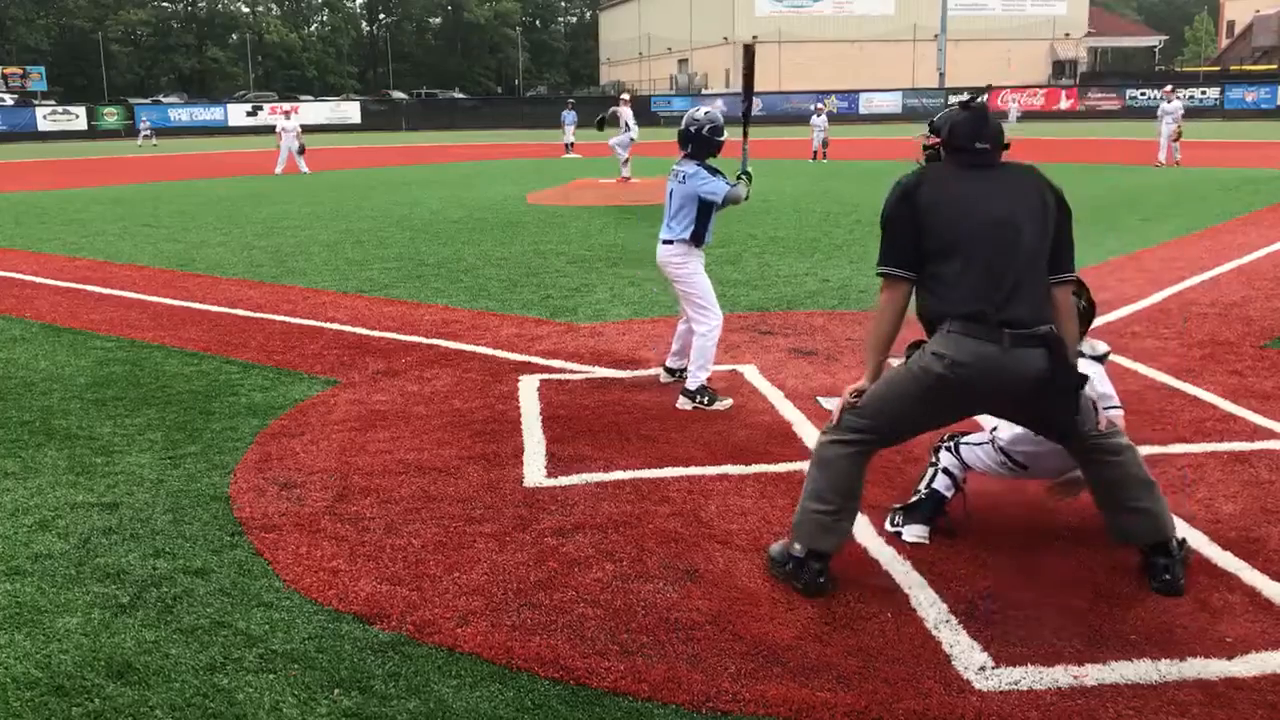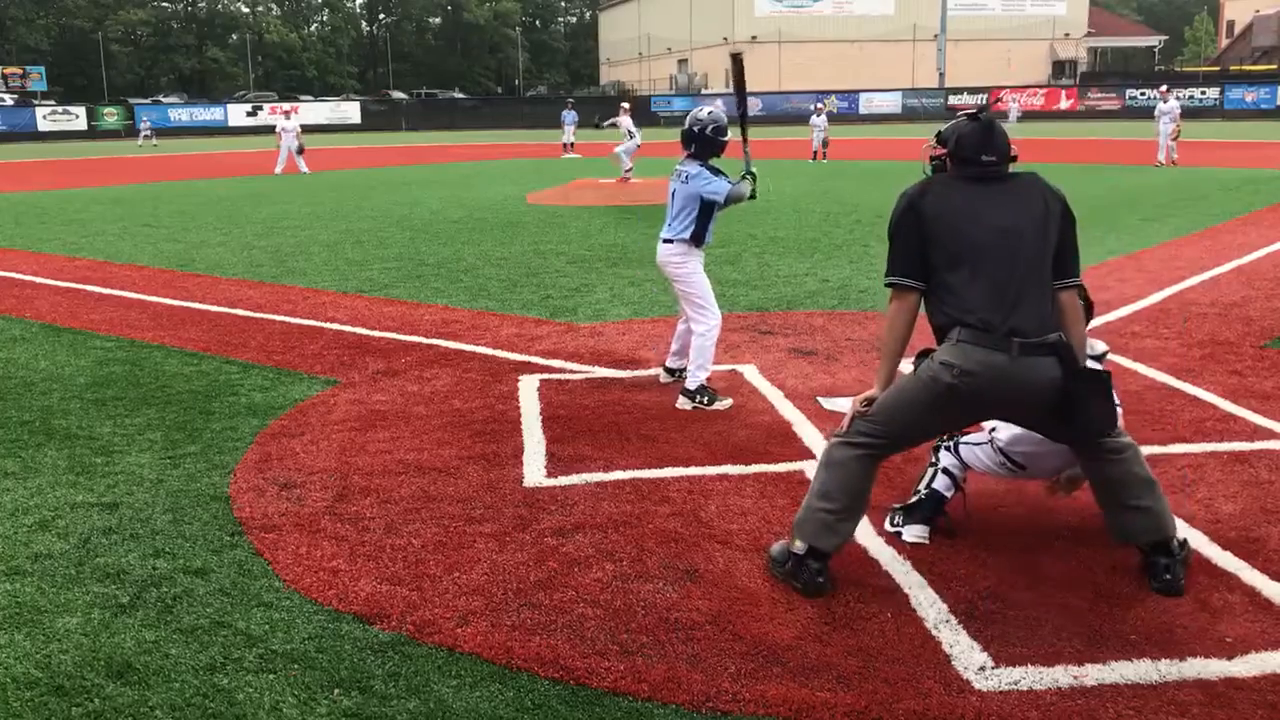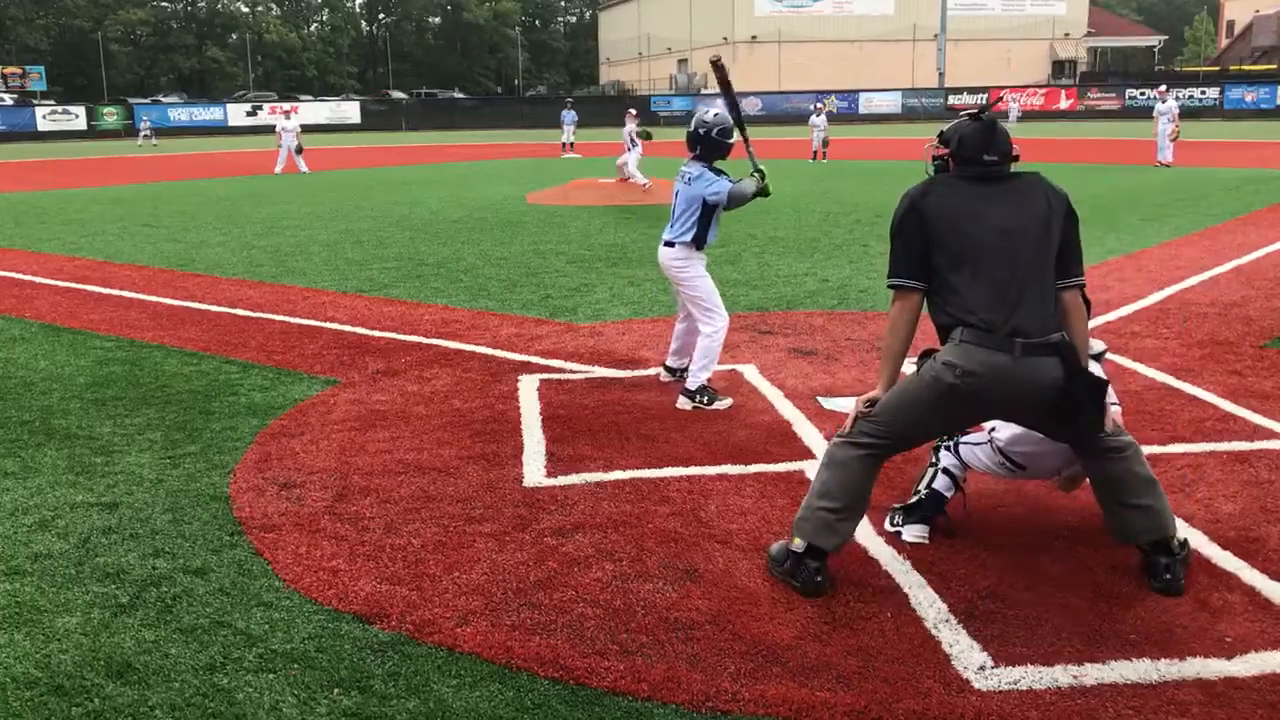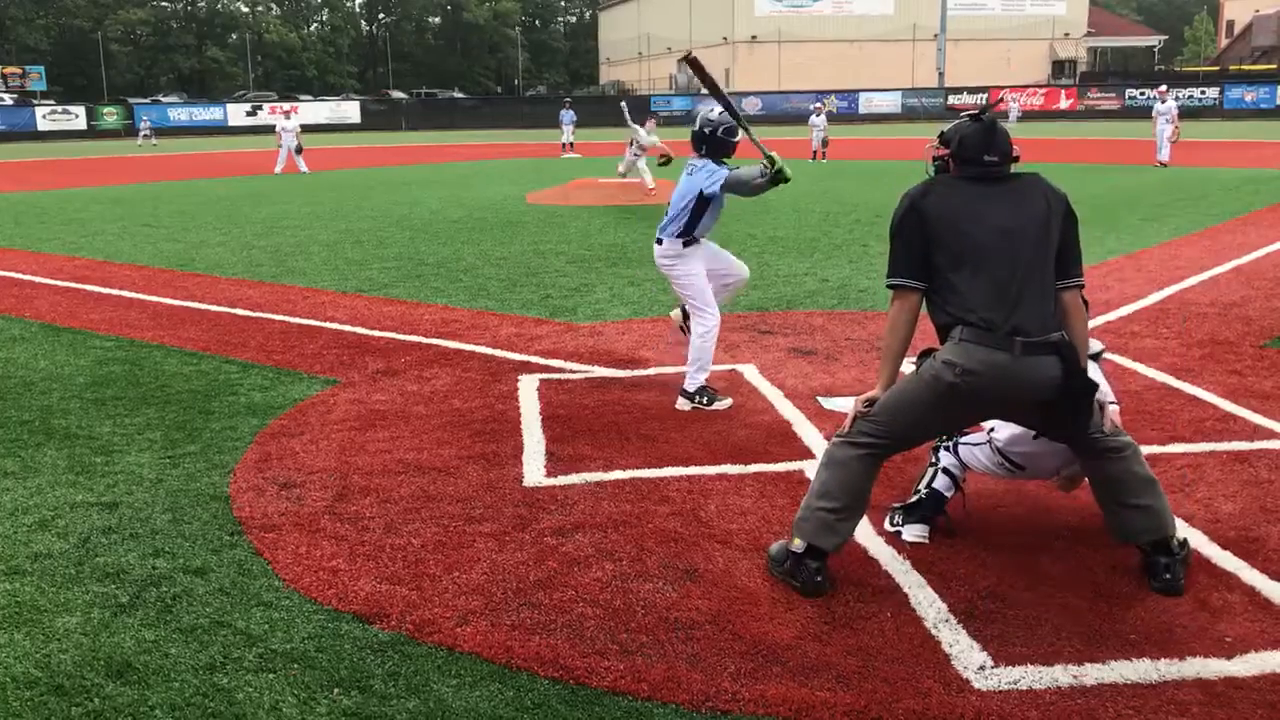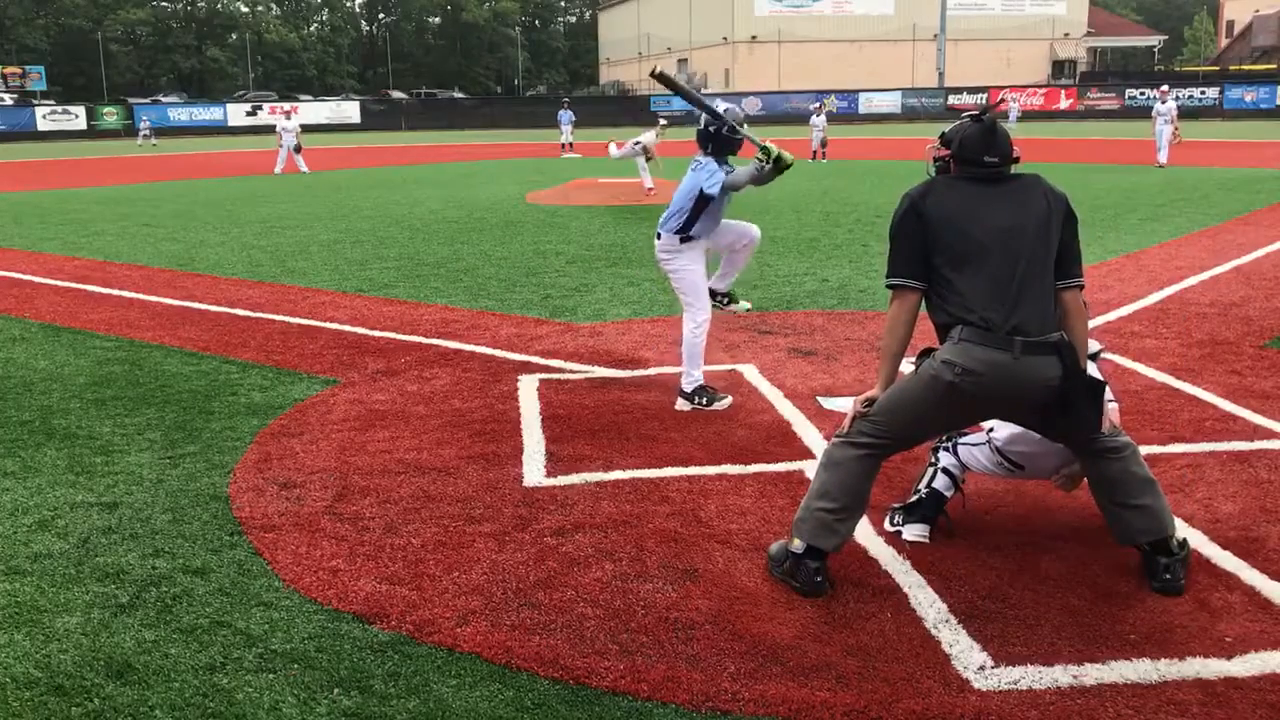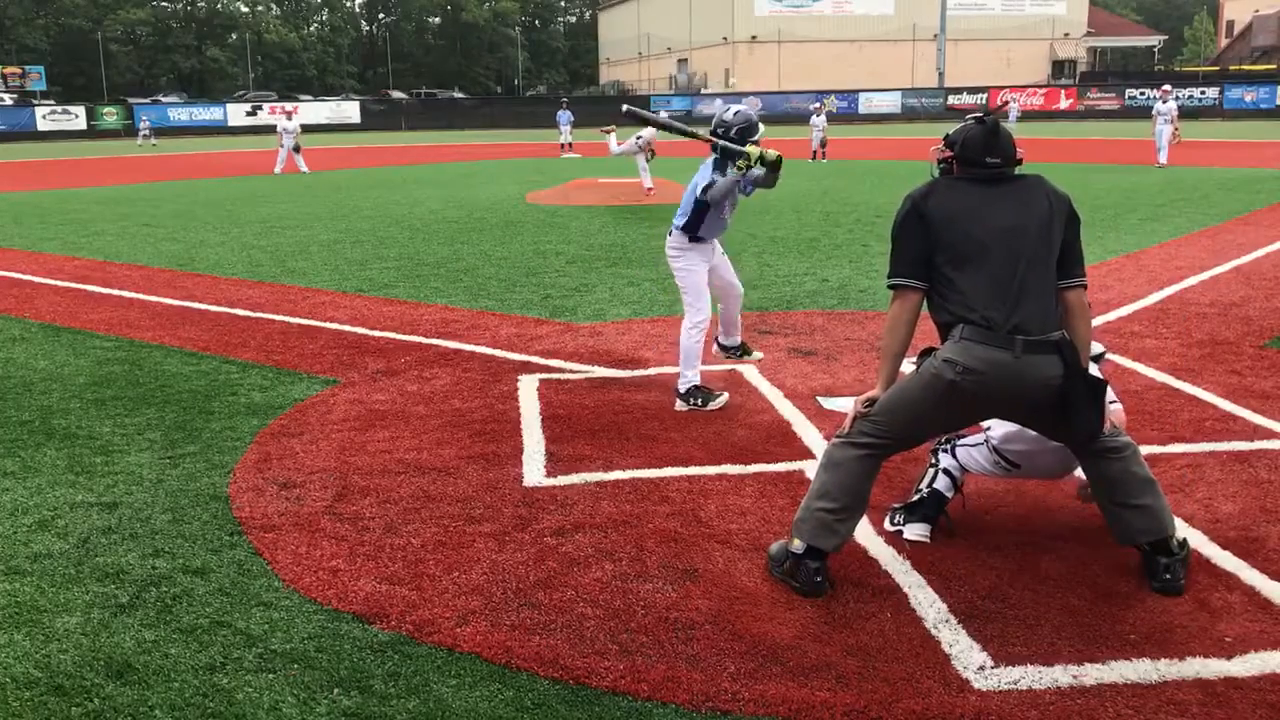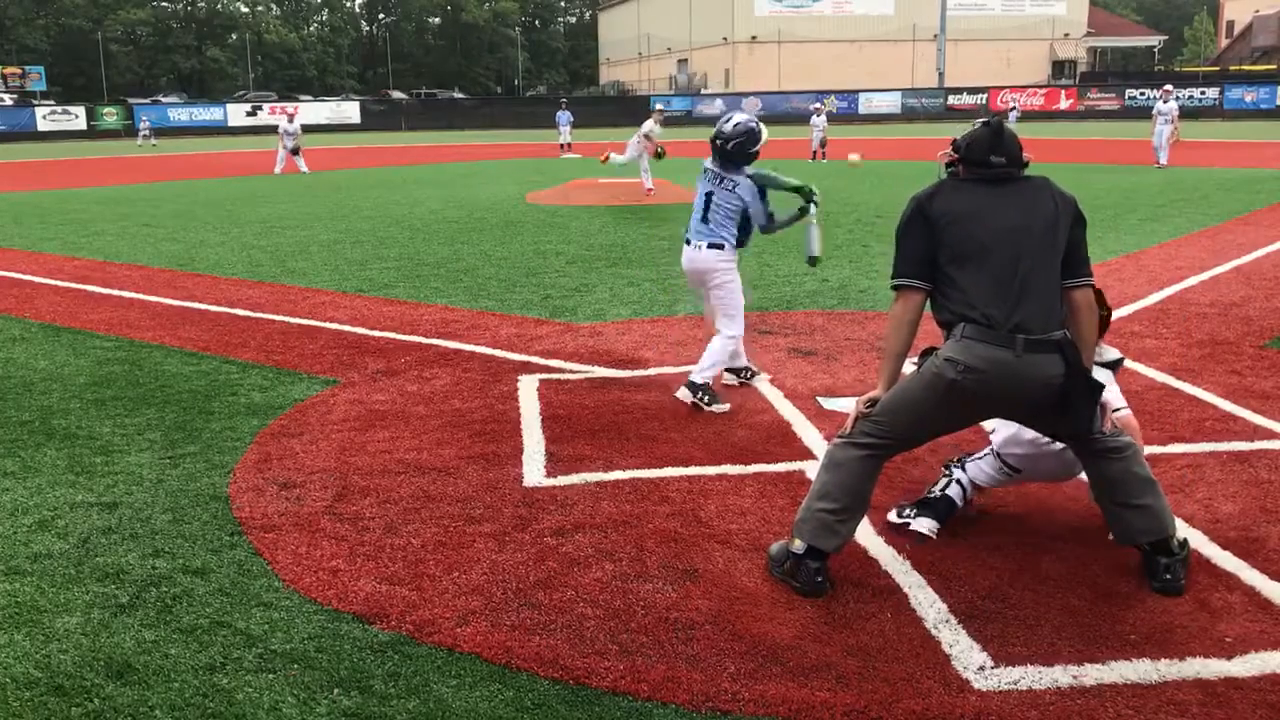
dt=0.2s
person 1, frame 1
left shoulder: (916, 188)
right shoulder: (1040, 188)
left elbow: (896, 290)
right elbow: (1061, 294)
left wrist: (869, 376)
right wrist: (1067, 380)
left hip: (957, 355)
right hip: (1036, 360)
left knee: (848, 432)
right knee: (1100, 438)
left ankle: (808, 556)
right ankle: (1162, 554)
person 1, frame 2
left shoulder: (922, 200)
right shoulder: (1045, 197)
left elbow: (904, 300)
right elbow: (1067, 299)
left wrist: (880, 386)
right wrist: (1080, 385)
left hip: (966, 364)
right hip: (1044, 368)
left knee: (858, 437)
right knee: (1104, 438)
left ankle: (807, 556)
right ankle: (1163, 554)
person 1, frame 3
left shoulder: (924, 201)
right shoulder: (1049, 197)
left elbow: (907, 301)
right elbow: (1071, 299)
left wrist: (883, 387)
right wrist: (1081, 386)
left hip: (969, 365)
right hip: (1047, 368)
left knee: (861, 437)
right knee: (1107, 439)
left ankle: (807, 556)
right ankle: (1164, 555)
person 1, frame 4
left shoulder: (923, 201)
right shoulder: (1048, 198)
left elbow: (906, 301)
right elbow: (1071, 300)
left wrist: (883, 386)
right wrist: (1080, 386)
left hip: (968, 363)
right hip: (1046, 368)
left knee: (861, 437)
right knee: (1106, 441)
left ankle: (807, 556)
right ankle: (1163, 555)
person 1, frame 5
left shoulder: (923, 201)
right shoulder: (1048, 198)
left elbow: (906, 301)
right elbow: (1071, 300)
left wrist: (881, 386)
right wrist: (1080, 388)
left hip: (967, 363)
right hip: (1046, 368)
left knee: (861, 436)
right knee: (1104, 441)
left ankle: (806, 556)
right ankle: (1163, 555)
person 1, frame 6
left shoulder: (926, 202)
right shoulder: (1050, 199)
left elbow: (906, 301)
right elbow: (1075, 300)
left wrist: (882, 386)
right wrist: (1081, 385)
left hip: (968, 361)
right hip: (1047, 367)
left knee: (861, 437)
right knee: (1104, 441)
left ankle: (806, 556)
right ankle: (1163, 555)
person 1, frame 7
left shoulder: (931, 203)
right shoulder: (1056, 200)
left elbow: (909, 301)
right elbow: (1081, 300)
left wrist: (883, 386)
right wrist: (1082, 383)
left hip: (970, 360)
right hip: (1048, 365)
left knee: (863, 437)
right knee: (1105, 441)
left ankle: (807, 556)
right ankle: (1164, 556)
person 2, frame 1
left shoulder: (680, 168)
right shoulder: (699, 173)
left elbow: (714, 198)
right elbow: (734, 197)
left wrist: (734, 187)
right wrist: (744, 181)
left hip: (673, 250)
right hip: (682, 254)
left knee: (693, 315)
right knee: (710, 319)
left ankle: (674, 367)
right ankle: (693, 390)
person 2, frame 2
left shoulder: (684, 168)
right shoulder: (701, 174)
left elbow: (717, 199)
right elbow: (736, 195)
left wrist: (740, 187)
right wrist: (748, 181)
left hip: (674, 249)
right hip: (682, 254)
left knee: (692, 314)
right knee: (708, 319)
left ankle: (674, 367)
right ankle: (693, 390)
person 2, frame 3
left shoulder: (691, 169)
right shoulder: (704, 175)
left elbow: (724, 202)
right elbow: (737, 193)
left wrist: (755, 191)
right wrist: (756, 178)
left hip: (675, 251)
right hip: (684, 256)
left knee: (690, 315)
right knee: (715, 321)
left ankle: (674, 366)
right ankle: (694, 389)
person 2, frame 4
left shoulder: (702, 165)
right shoulder: (707, 169)
left elbow: (743, 188)
right elbow: (737, 179)
left wrist: (772, 178)
right wrist: (766, 166)
left hip: (689, 245)
right hip: (676, 251)
left knee: (737, 274)
right knee: (707, 319)
left ankle: (688, 313)
right ankle: (692, 391)
person 2, frame 5
left shoulder: (713, 162)
right shoulder: (710, 167)
left elbow: (753, 178)
right elbow: (735, 183)
left wrist: (776, 165)
right wrist: (760, 159)
left hip: (697, 237)
right hip: (677, 246)
left knee: (750, 234)
right knee: (699, 316)
left ankle: (717, 290)
right ankle: (691, 390)
person 2, frame 6
left shoulder: (731, 163)
right shoulder: (717, 167)
left elbow: (765, 183)
right elbow: (713, 197)
left wrist: (772, 165)
right wrist: (741, 169)
left hip: (707, 242)
right hip: (686, 247)
left knee: (734, 293)
right knee: (698, 317)
left ankle: (729, 343)
right ankle: (687, 390)
person 2, frame 7
left shoulder: (709, 166)
right shoulder: (748, 186)
right elbow: (768, 227)
left wrist: (797, 187)
right wrist: (800, 214)
left hip: (690, 253)
right hip: (718, 258)
left knee: (724, 318)
right knee: (730, 329)
left ankle: (735, 367)
right ankle: (697, 384)
person 3, frame 1
right shoulder: (1093, 366)
right elbow: (1116, 424)
right wrist: (1084, 474)
left hip: (1015, 454)
right hip: (1074, 461)
left knee: (952, 449)
left ankle: (918, 517)
person 3, frame 2
right shoulder: (1091, 364)
right elbow: (1114, 424)
right wrist: (1082, 471)
left hip: (1016, 454)
right hip: (1073, 460)
left knee: (951, 449)
left ankle: (916, 518)
person 3, frame 3
right shoulder: (1090, 361)
right elbow: (1113, 417)
right wrist: (1082, 469)
left hip: (1015, 453)
right hip: (1072, 459)
left knee: (951, 448)
left ankle: (917, 519)
person 3, frame 4
right shoulder: (1088, 362)
right elbow: (1112, 421)
right wrist: (1082, 468)
left hip: (1014, 453)
right hip: (1073, 458)
left knee: (950, 449)
left ankle: (916, 519)
person 3, frame 5
right shoulder: (1084, 361)
right elbow: (1111, 417)
right wrist: (1083, 467)
left hip: (1013, 451)
right hip: (1070, 457)
left knee: (949, 450)
left ankle: (916, 517)
person 3, frame 6
right shoulder: (1086, 362)
right elbow: (1117, 418)
left hip: (1010, 450)
right hip: (1066, 458)
left knee: (949, 451)
left ankle: (917, 517)
person 3, frame 7
right shoulder: (1100, 368)
right elbow: (1127, 423)
left hip: (1015, 456)
right hip: (1071, 460)
left knee: (963, 470)
right knee: (1120, 432)
left ankle: (926, 513)
